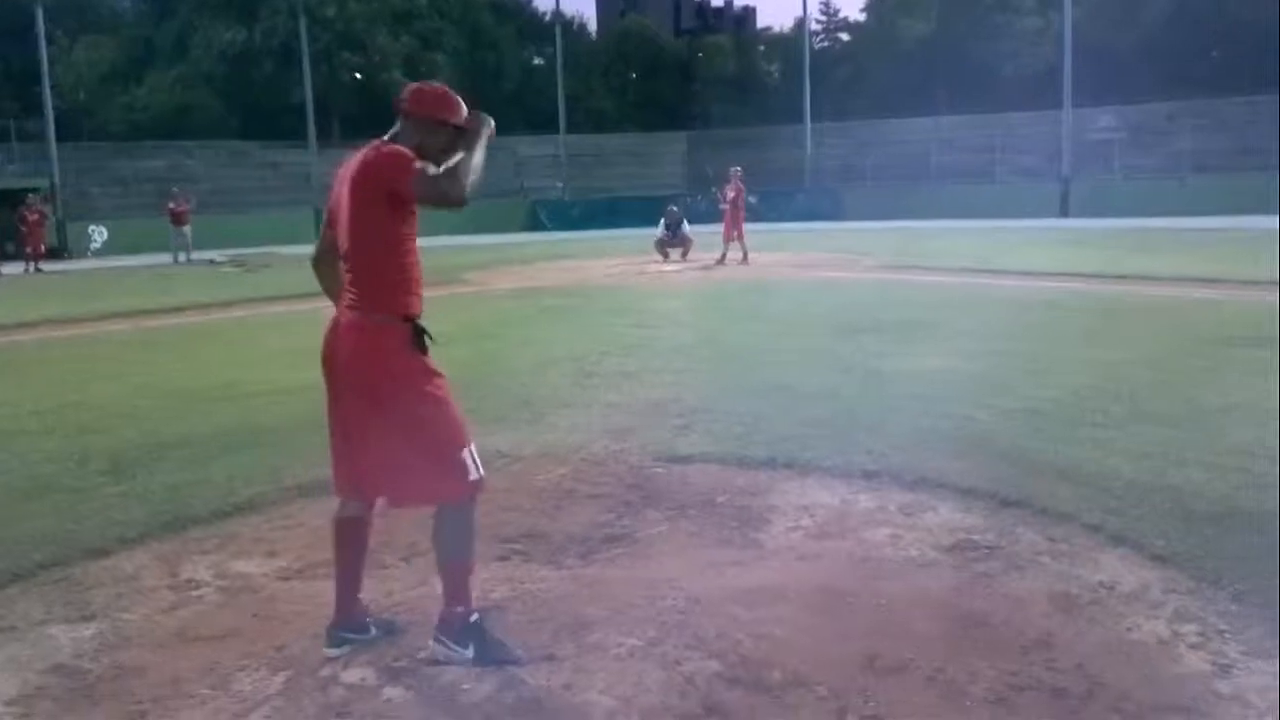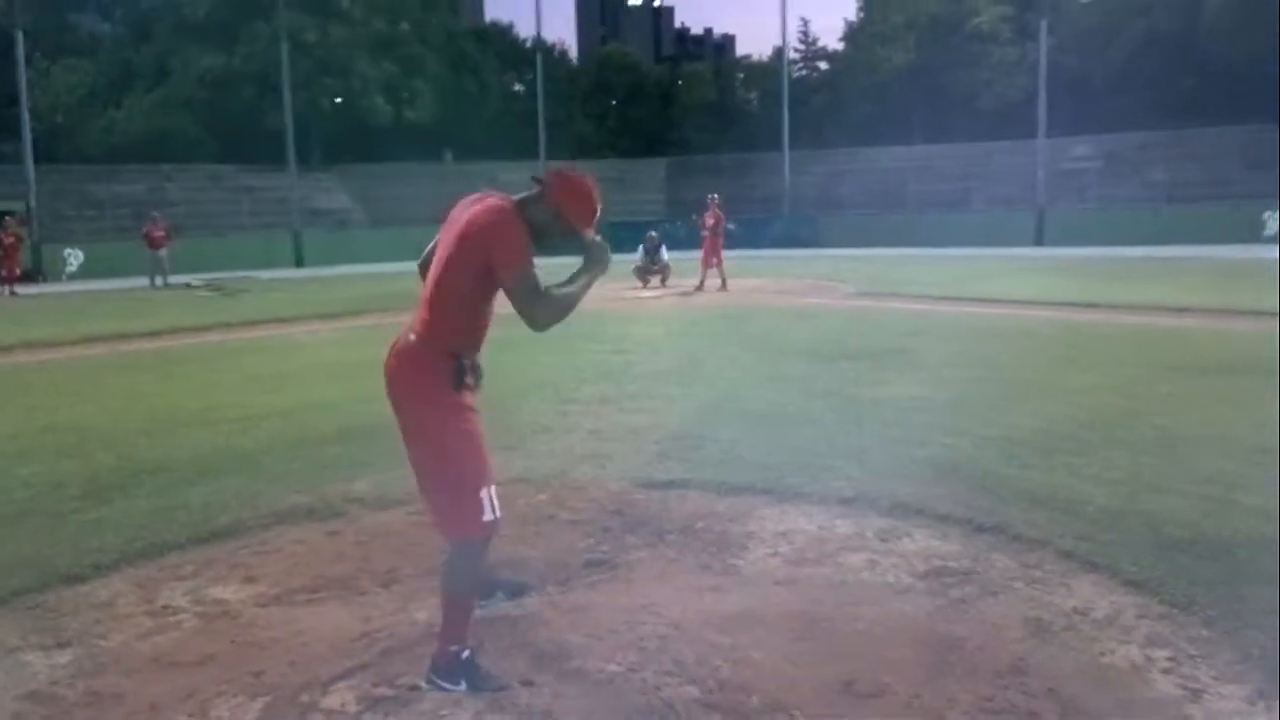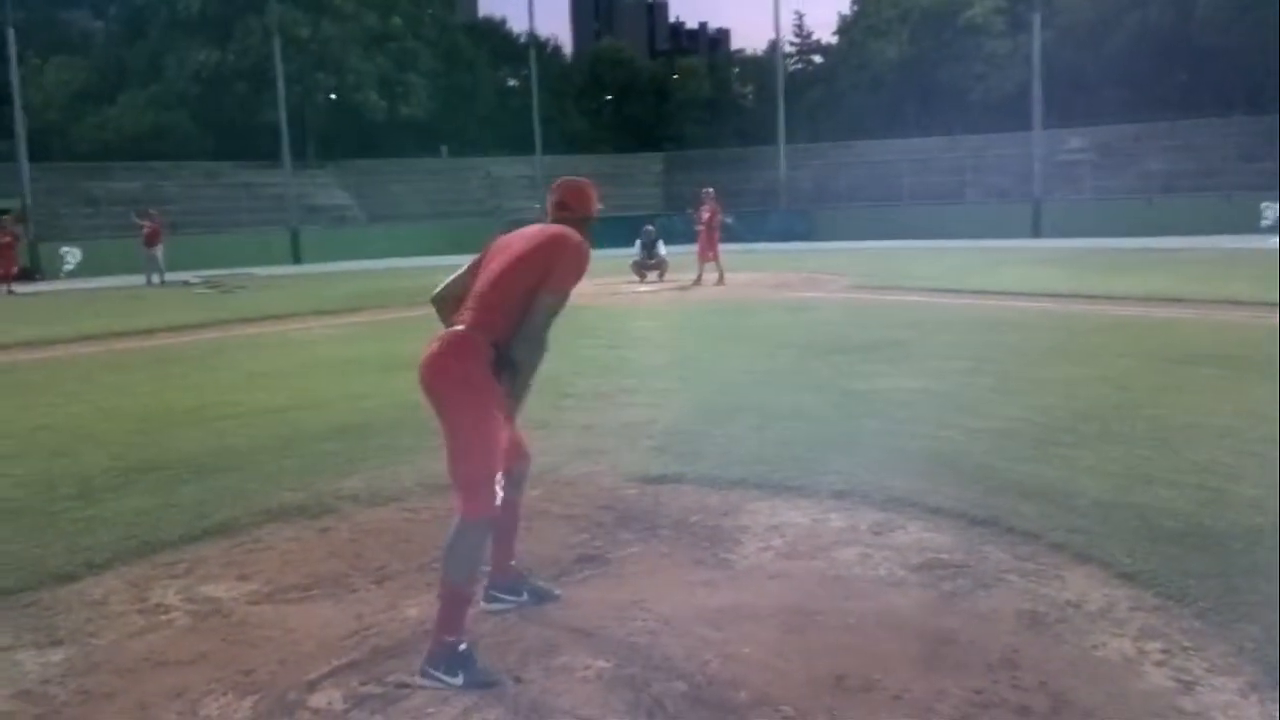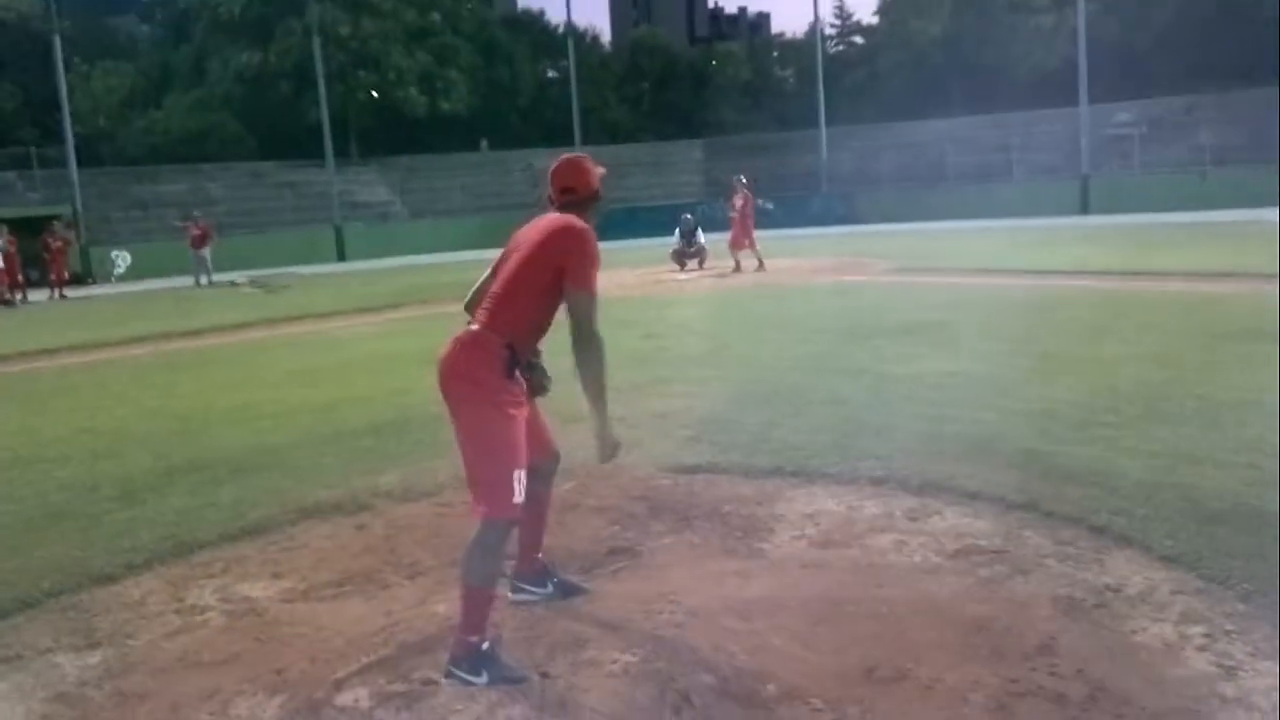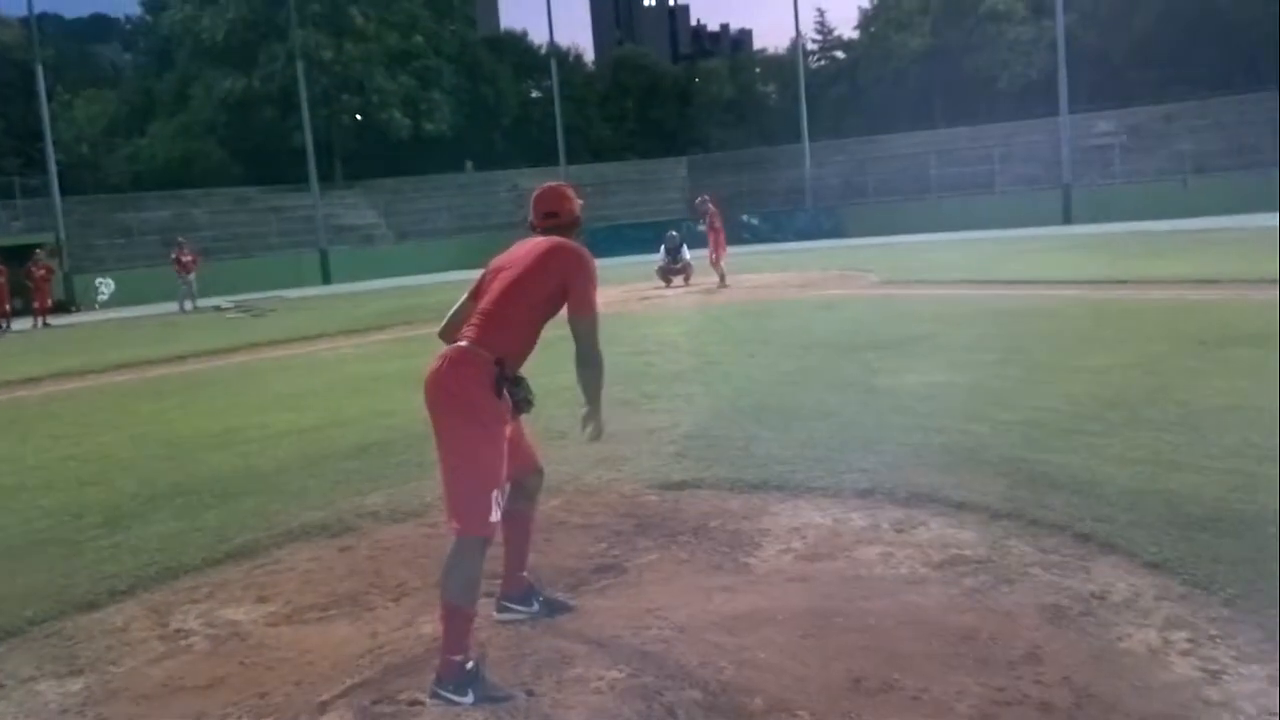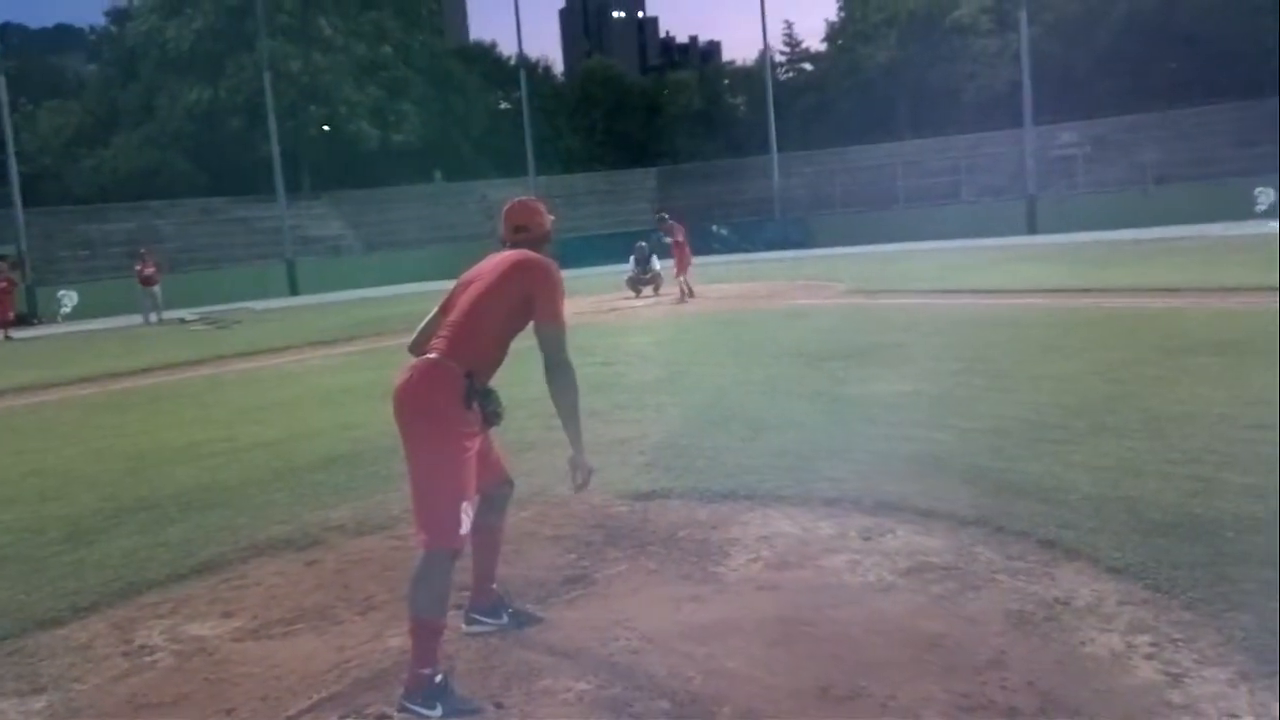
dt=0.7s
person 1, frame 1
left shoulder: (355, 168)
right shoulder: (386, 161)
left elbow: (325, 256)
right elbow: (455, 191)
right wrist: (479, 139)
left hip: (349, 337)
right hip: (388, 343)
left knee: (359, 486)
right knee: (459, 481)
left ankle: (347, 617)
right ankle: (458, 623)
person 1, frame 2
left shoulder: (479, 204)
right shoulder: (503, 224)
left elbow: (426, 267)
right elbow: (538, 314)
right wrist: (591, 270)
left hip: (421, 361)
right hip: (434, 374)
left knee: (465, 488)
right knee: (474, 515)
left ankle: (473, 581)
right ankle: (450, 659)
person 1, frame 3
left shoulder: (516, 238)
right shoulder: (572, 245)
left elbow: (444, 297)
right elbow: (533, 331)
right wrist: (515, 394)
left hip: (456, 358)
right hip: (469, 367)
left knee: (513, 467)
right knee: (482, 503)
left ankle: (502, 581)
right ankle: (445, 650)
person 1, frame 4
left shoulder: (536, 230)
right shoulder: (577, 236)
left elbow: (477, 301)
right elbow: (585, 337)
right wrist: (602, 420)
left hip: (486, 363)
right hip: (482, 371)
left knee: (542, 461)
right knee: (504, 507)
left ankle: (529, 574)
right ankle: (469, 651)
person 1, frame 5
left shoulder: (512, 255)
right shoulder: (573, 256)
left elbow: (449, 329)
right elbow: (587, 349)
right wrist: (594, 410)
left hip: (470, 379)
right hip: (471, 386)
left knee: (526, 478)
right knee: (476, 526)
left ankle: (515, 593)
right ankle: (453, 671)
person 1, frame 6
left shoulder: (484, 268)
right shoulder: (540, 269)
left elbow: (418, 342)
right elbow: (556, 363)
right wrist: (576, 446)
left hip: (437, 391)
right hip: (439, 399)
left knee: (495, 489)
right knee: (446, 539)
left ankle: (484, 605)
